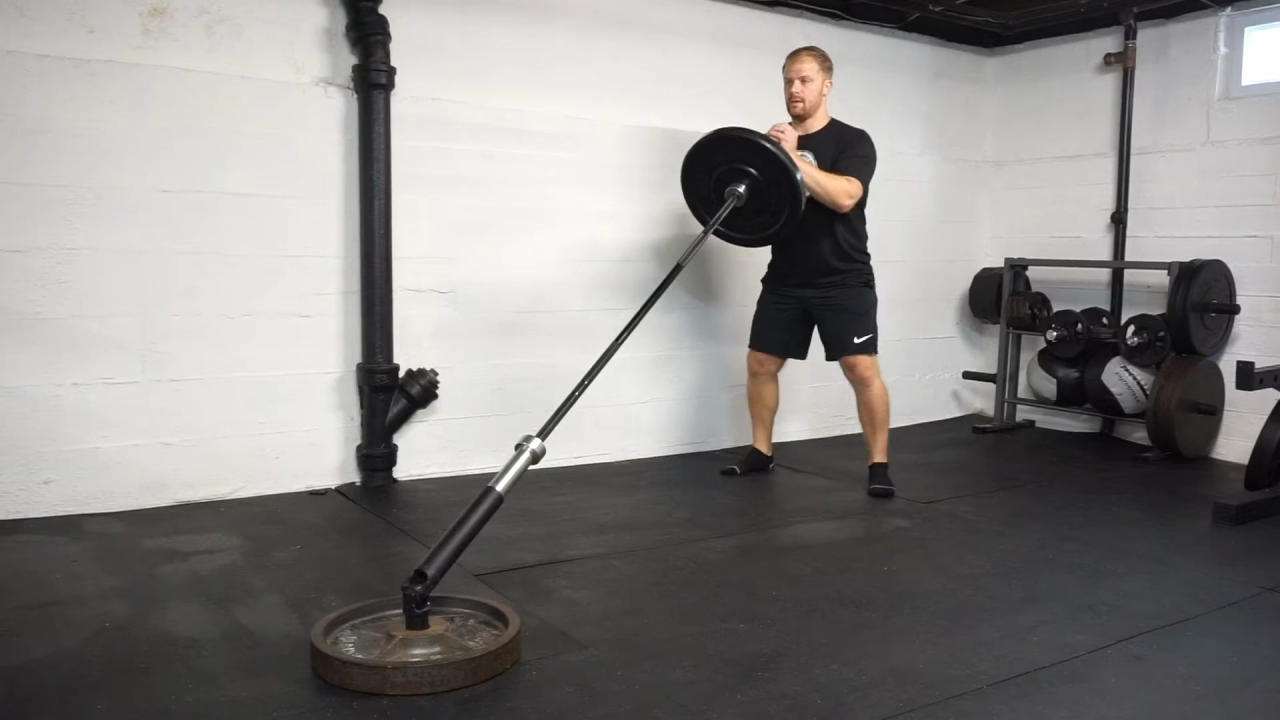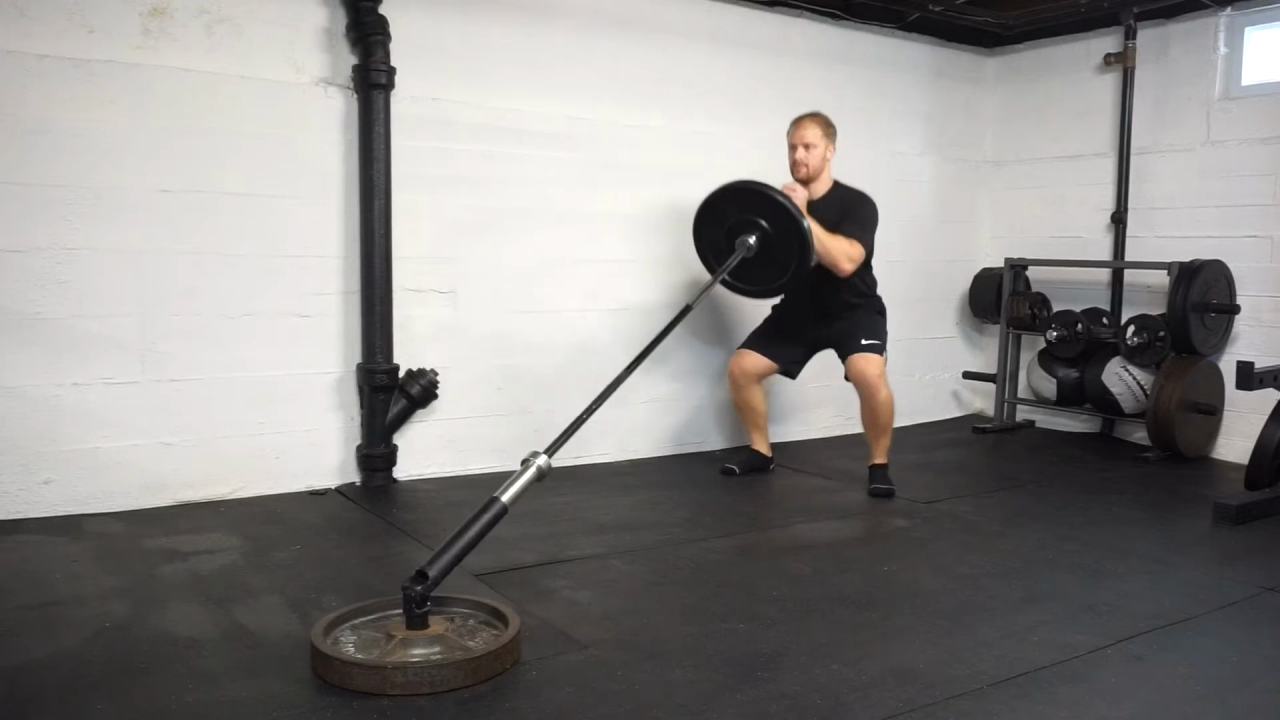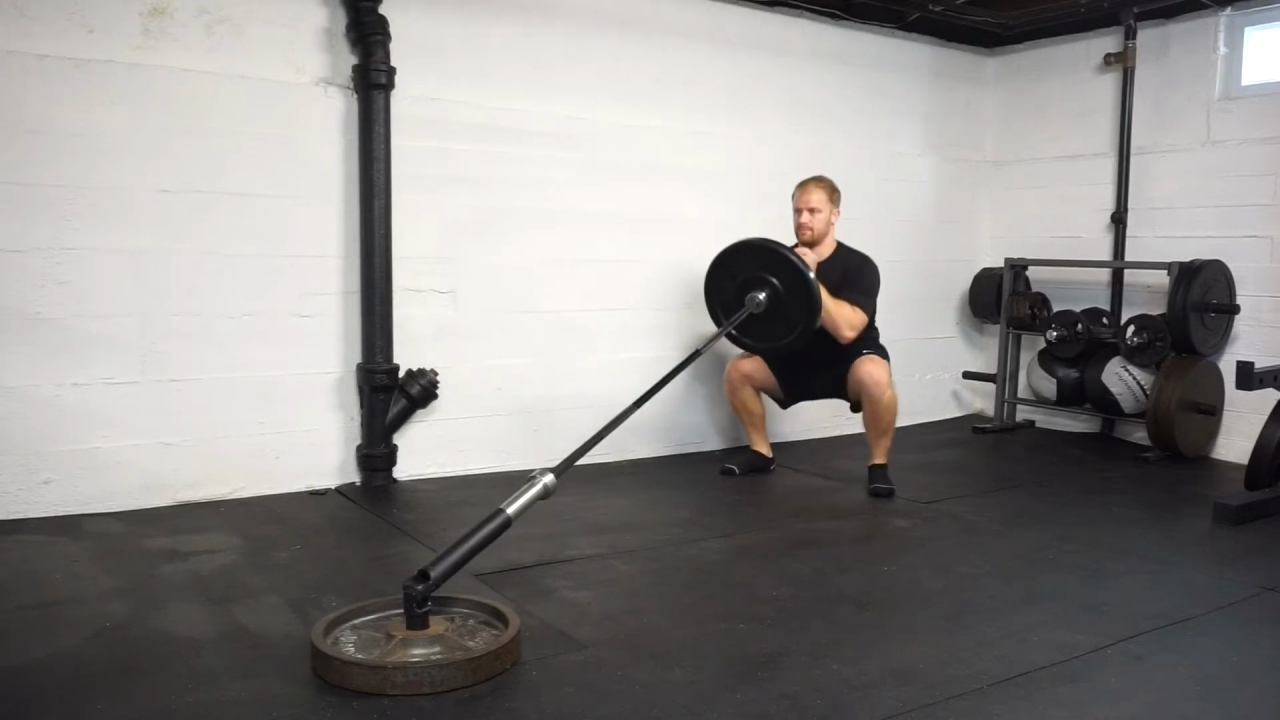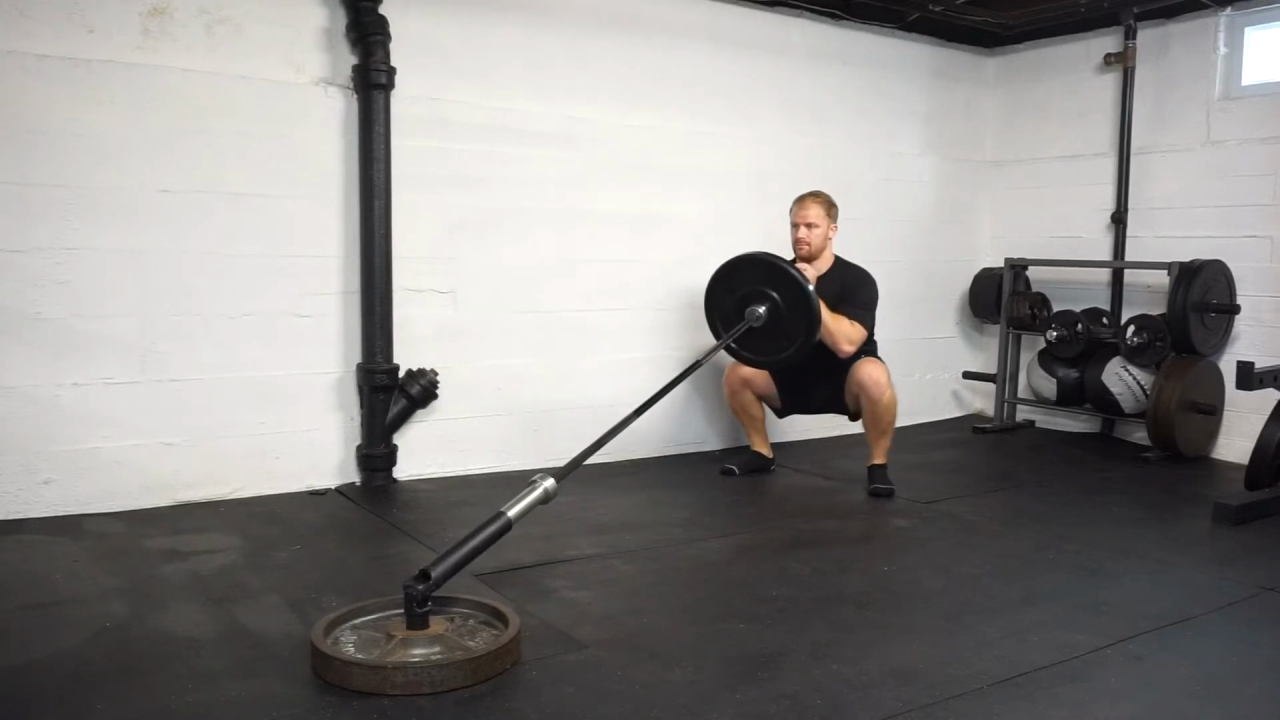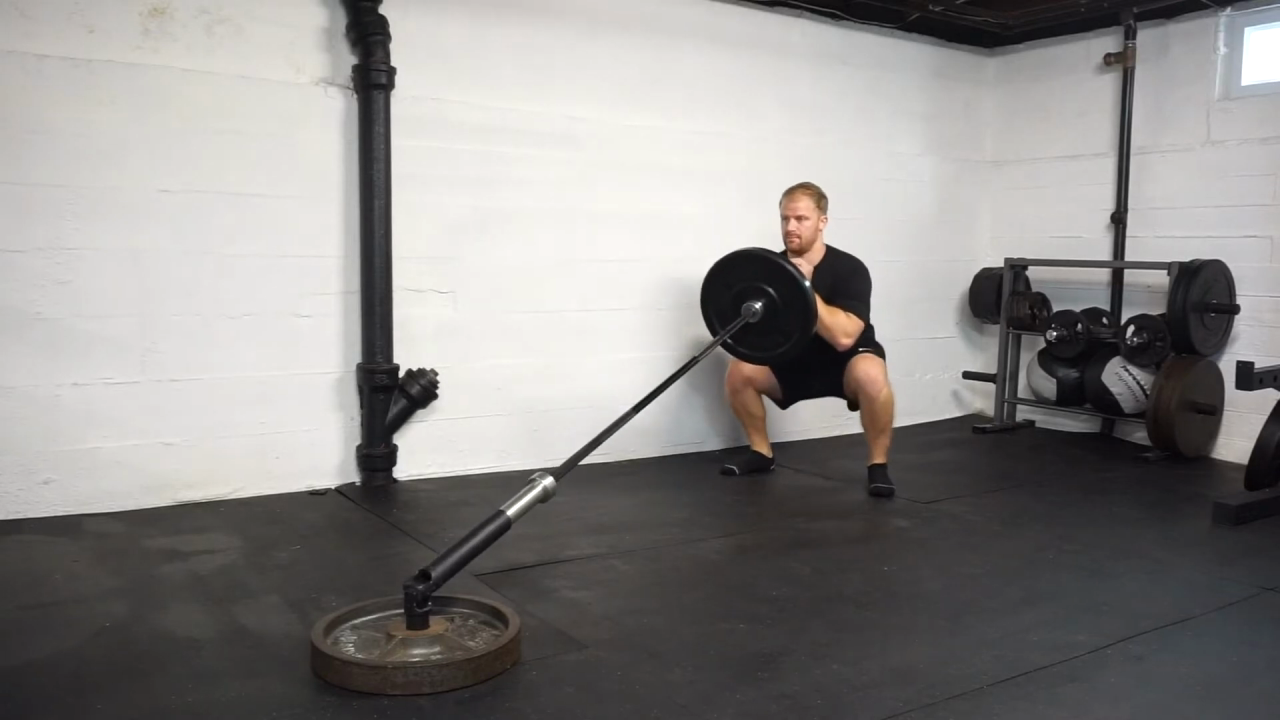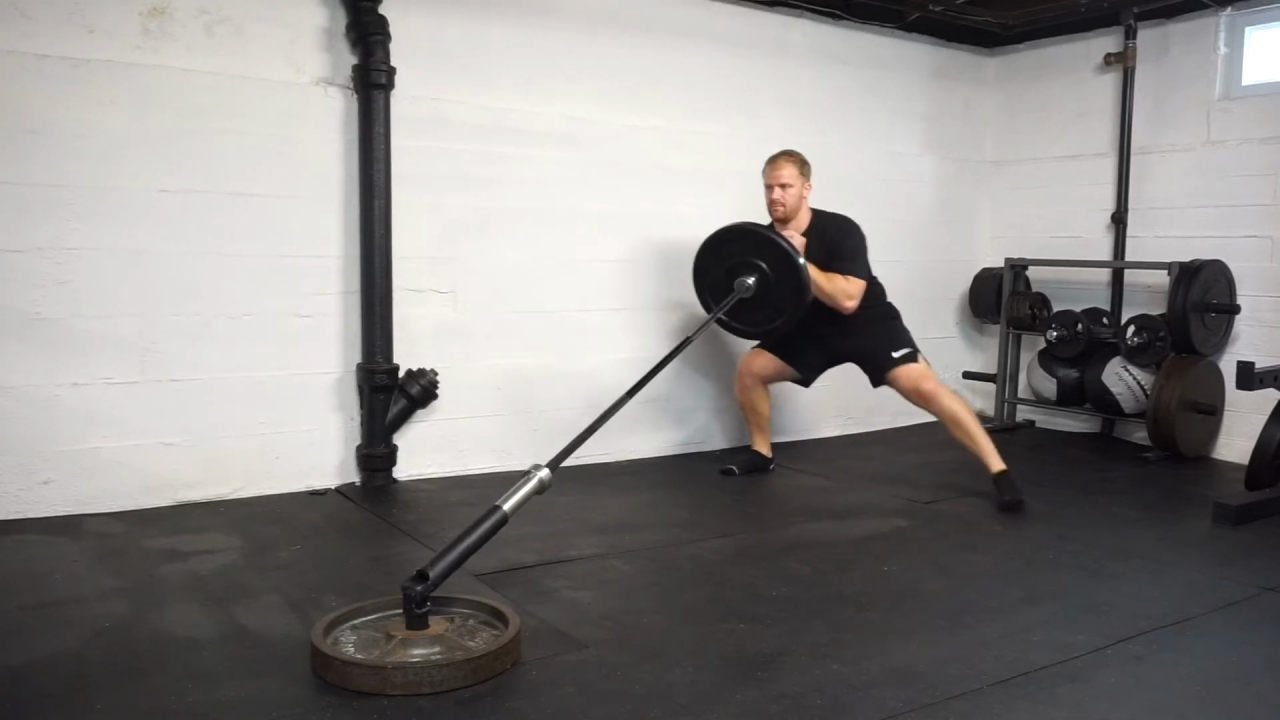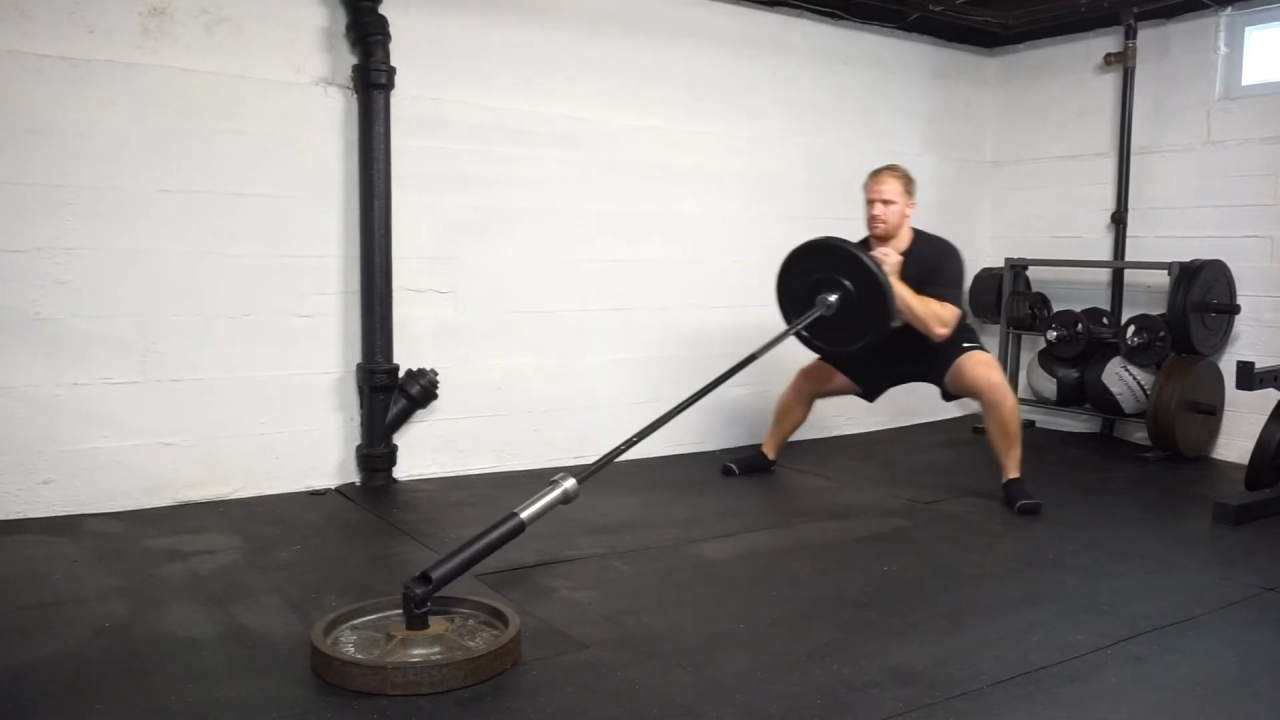
dt=0.5s
person 1, frame 1
left shoulder: (851, 141)
right shoulder: (773, 141)
left elbow: (844, 196)
left wrist: (793, 158)
left hip: (842, 279)
right hip: (785, 279)
left knee: (862, 370)
right knee: (760, 365)
left ankle: (879, 464)
right ankle: (761, 451)
person 1, frame 2
left shoulder: (856, 204)
left elbow: (845, 262)
left wrist: (803, 217)
left hip: (852, 312)
right hip: (797, 311)
left knee: (869, 375)
right knee: (741, 368)
left ankle: (879, 464)
right ankle: (760, 450)
person 1, frame 3
left shoulder: (858, 266)
left elbow: (847, 330)
left hip: (849, 363)
right hip: (800, 359)
left knee: (874, 376)
right knee: (739, 371)
left ankle: (878, 465)
right ankle: (761, 452)
person 1, frame 4
left shoulder: (856, 280)
left elbow: (846, 345)
left hip: (845, 380)
right hip: (797, 375)
left knee: (873, 377)
right knee: (737, 375)
left ankle: (878, 466)
right ankle: (761, 453)
person 1, frame 5
left shoulder: (848, 269)
left elbow: (844, 337)
left hip: (850, 357)
right hip: (799, 358)
left knee: (870, 377)
right knee: (739, 373)
left ankle: (878, 465)
right ankle: (761, 452)
person 1, frame 6
left shoulder: (839, 231)
left elbow: (848, 300)
left hip: (867, 322)
right hip: (811, 328)
left knee: (924, 387)
right knee: (749, 369)
left ankle: (999, 471)
right ankle: (760, 452)
person 1, frame 7
left shoulder: (940, 255)
left elbow: (939, 328)
left wrist: (893, 281)
left hip: (941, 347)
right hip: (882, 346)
left knee: (992, 383)
right knee: (808, 381)
left ankle: (1012, 480)
right ankle: (766, 454)
